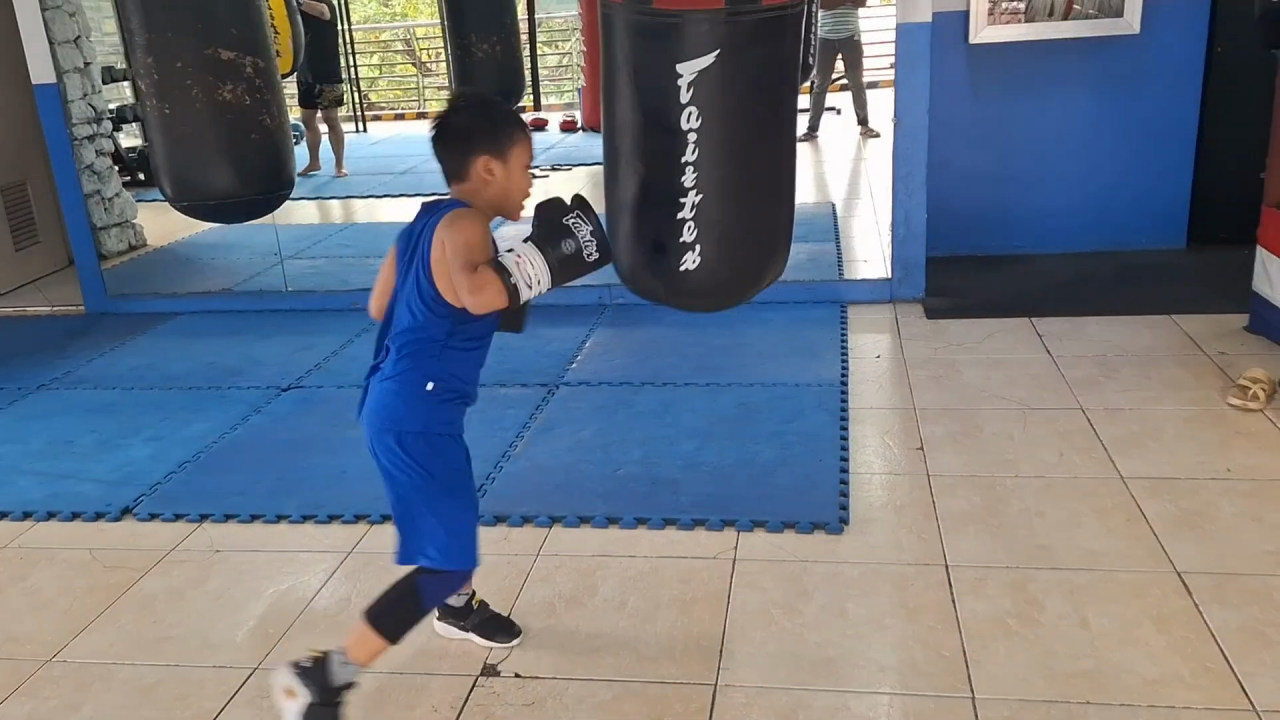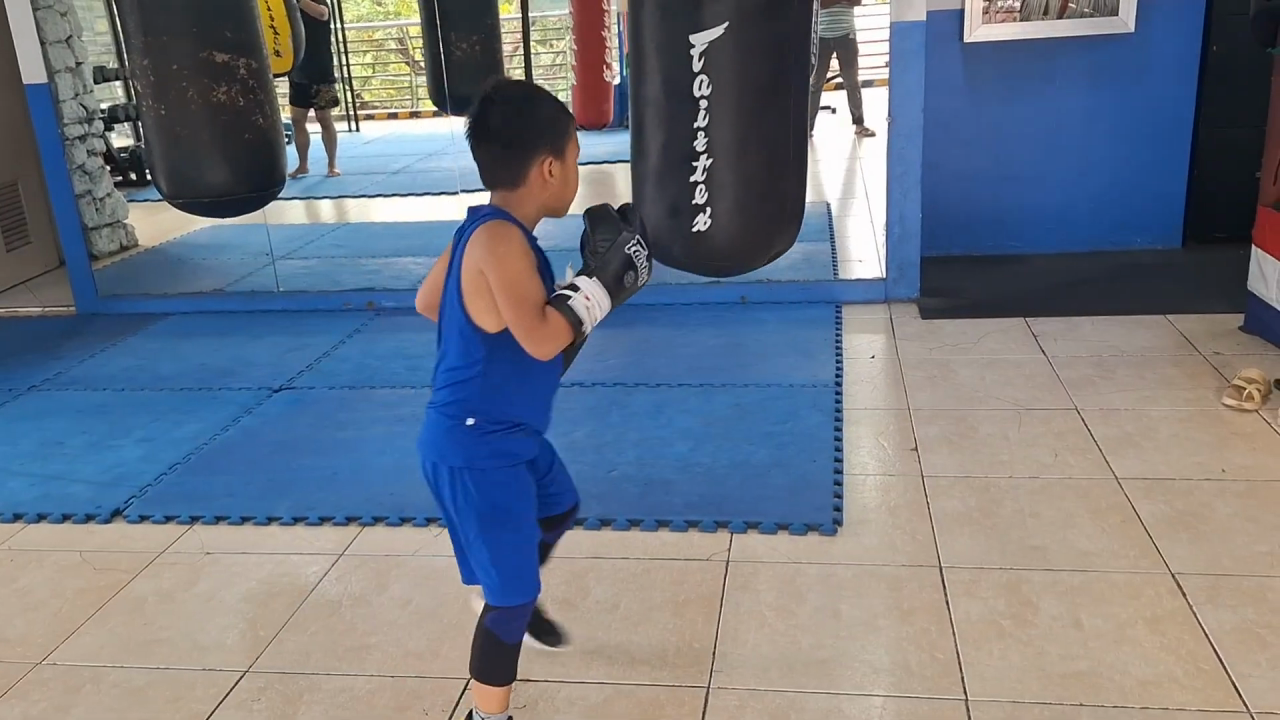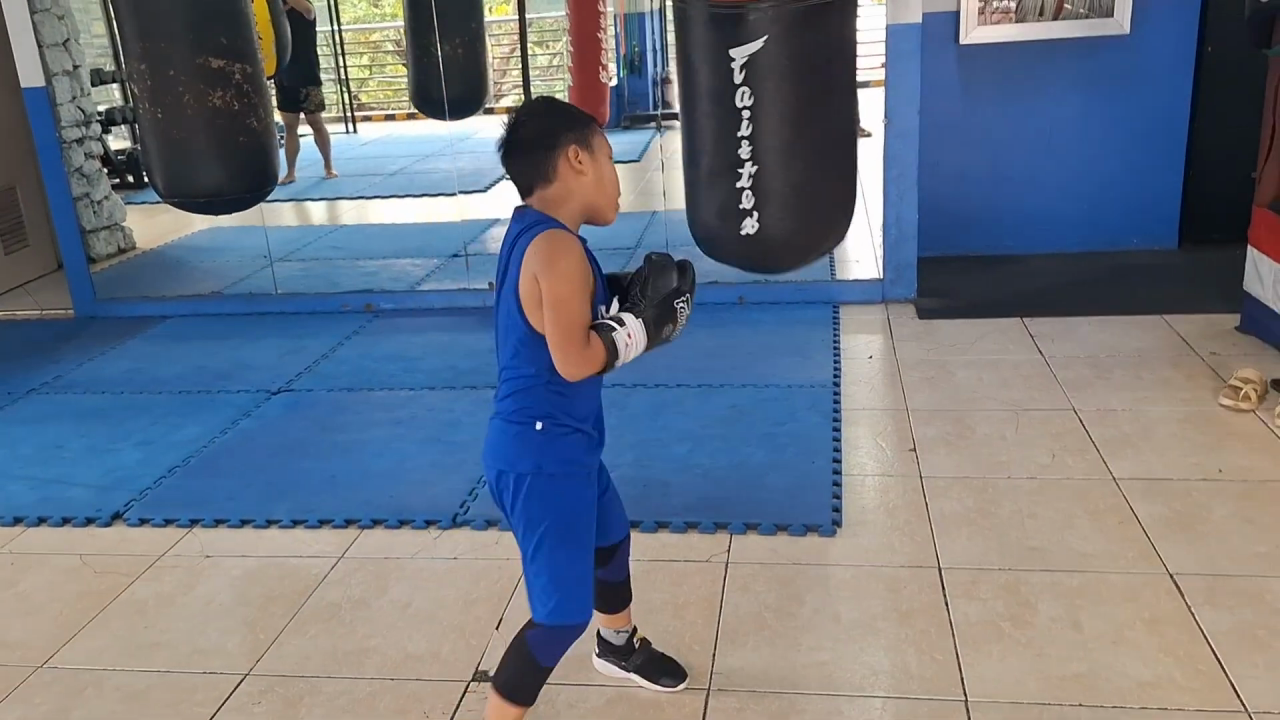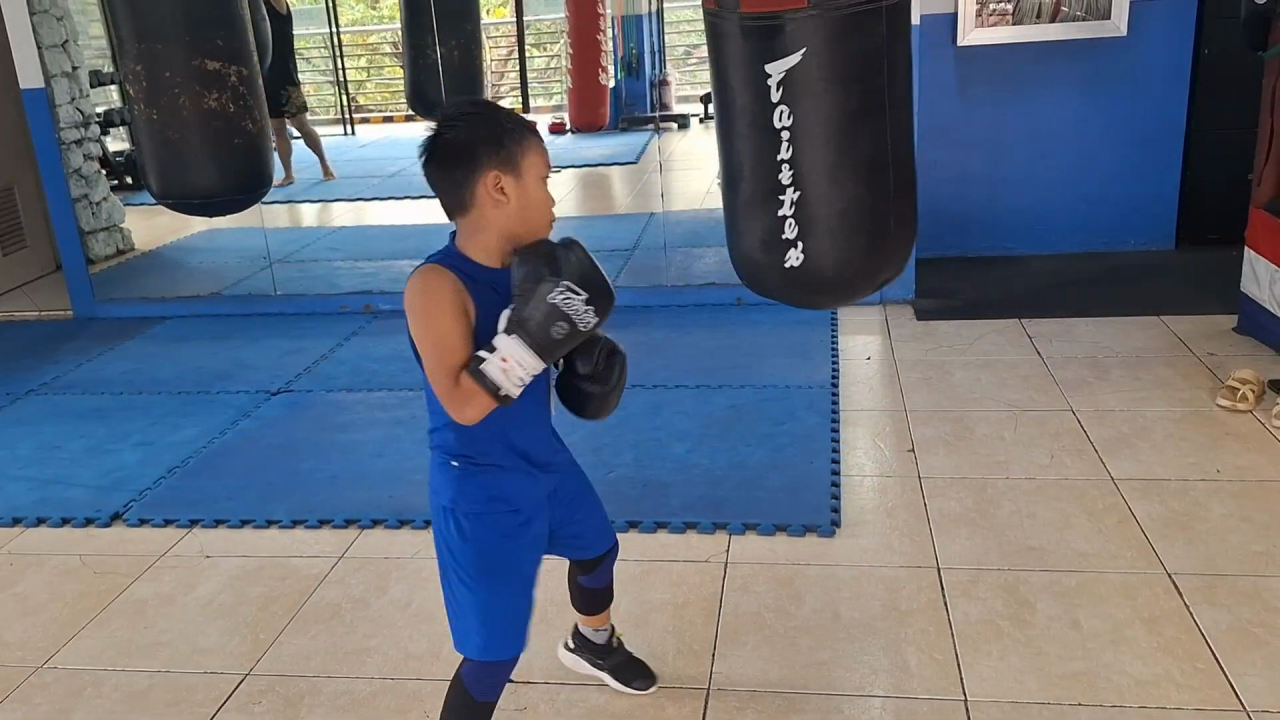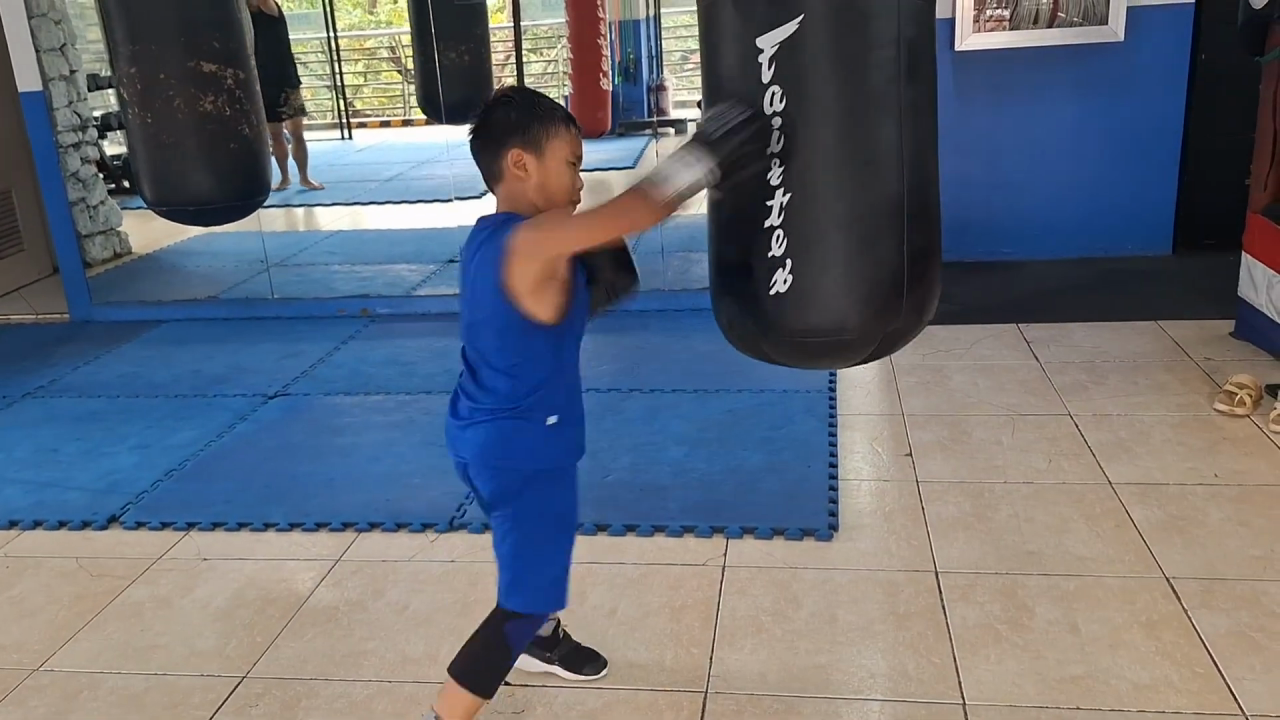
dt=0.4s
person 1, frame 1
left shoulder: (421, 228)
right shoulder: (464, 226)
left elbow: (381, 307)
right elbow: (479, 291)
right wrist: (546, 258)
left hip: (402, 406)
right hip: (416, 416)
left knee: (453, 517)
right knee: (447, 561)
left ankle: (459, 607)
person 1, frame 2
left shoulder: (489, 230)
right shoulder: (499, 240)
left elbow: (428, 302)
right elbow: (542, 340)
right wrist: (603, 282)
left hip: (505, 432)
right hip: (473, 449)
left knee: (559, 509)
right knee: (515, 593)
left ankle: (511, 603)
person 1, frame 3
left shoulder: (534, 233)
right shoulder: (558, 246)
right elbow: (574, 361)
left wrist: (619, 298)
right wrist: (644, 320)
left hip: (564, 442)
right hip: (540, 456)
left knee: (611, 541)
right knee: (563, 612)
left ankle: (619, 644)
person 1, frame 4
left shoulder: (524, 257)
right shoulder: (435, 286)
right elbow: (465, 403)
left wrist: (590, 350)
right wrist: (534, 332)
left hip: (542, 460)
right hip: (479, 490)
left knee: (596, 548)
right knee: (497, 646)
left ankle: (593, 641)
person 1, frame 5
left shoulder: (489, 237)
right shoulder: (534, 239)
right elbow: (629, 211)
left wrist: (584, 285)
right wrist: (708, 153)
left hip: (485, 437)
right hip: (519, 448)
left knee: (540, 560)
right knee: (525, 601)
left ankle: (540, 638)
